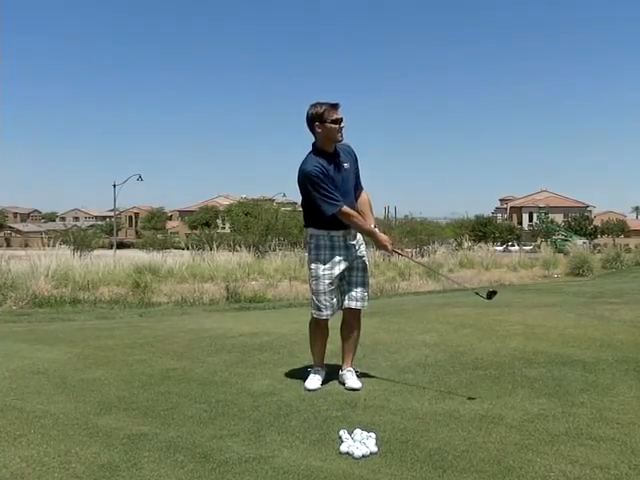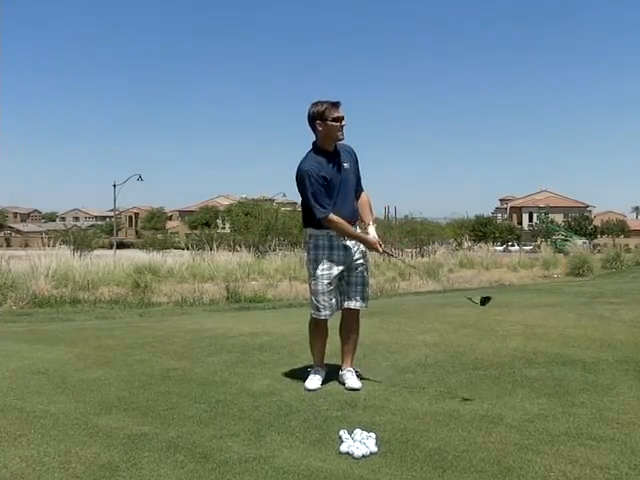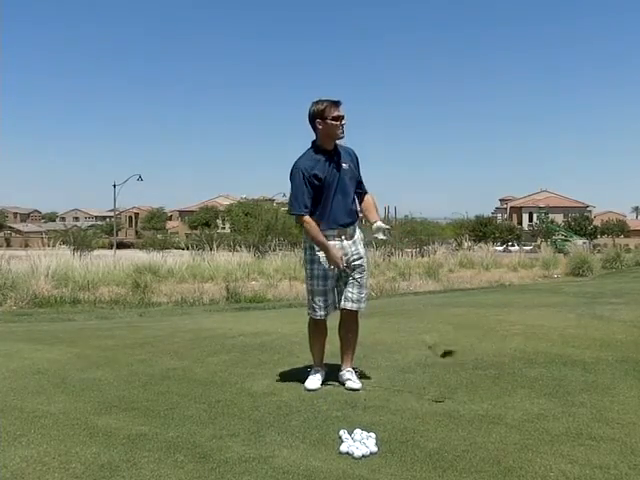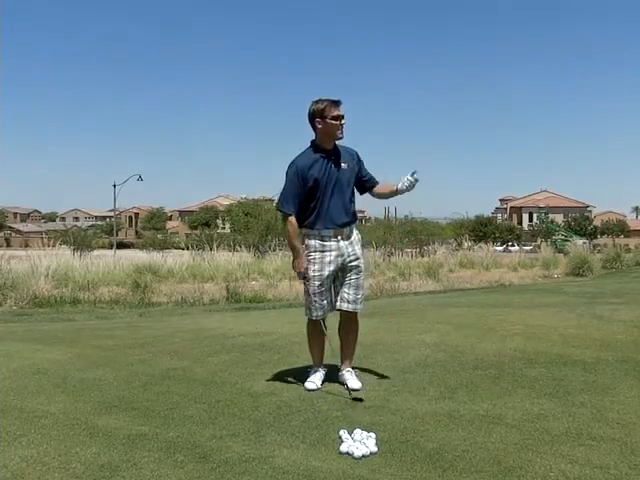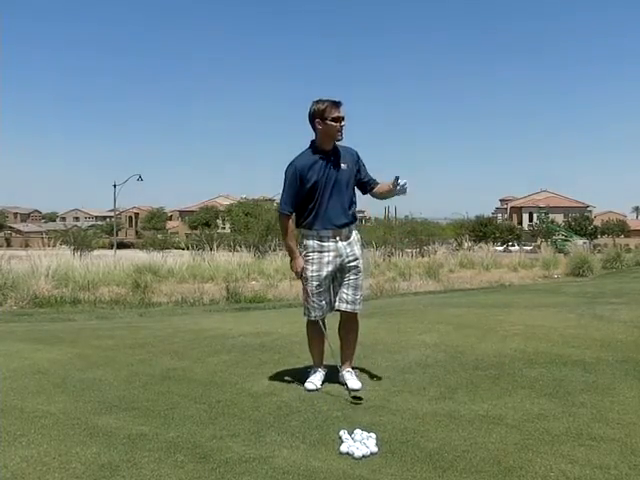
dt=0.2s
person 1, frame 1
left shoulder: (348, 153)
right shoulder: (311, 169)
right elbow: (342, 212)
left wrist: (373, 228)
right wrist: (375, 236)
left hip: (354, 239)
right hip: (325, 243)
left knee: (354, 309)
right knee: (322, 312)
left ankle: (347, 368)
right ankle: (318, 368)
person 1, frame 2
left shoulder: (348, 153)
right shoulder: (308, 168)
right elbow: (326, 217)
left wrist: (370, 227)
right wrist: (363, 238)
left hip: (354, 242)
right hip: (324, 244)
left knee: (352, 309)
right knee: (320, 312)
left ankle: (347, 368)
right ankle: (317, 368)
person 1, frame 3
left shoulder: (349, 155)
right shoulder: (304, 166)
left elbow: (362, 194)
right elbow: (303, 216)
left wrist: (375, 221)
right wrist: (328, 249)
left hip: (351, 240)
right hip: (321, 246)
left knee: (351, 310)
right knee: (318, 313)
left ankle: (347, 368)
right ankle: (317, 368)
person 1, frame 4
left shoulder: (350, 156)
right shoulder: (301, 165)
left elbow: (373, 187)
right elbow: (289, 214)
left wrist: (399, 188)
right wrist: (298, 254)
left hip: (350, 240)
right hip: (318, 244)
left knee: (350, 311)
right knee: (316, 314)
left ankle: (347, 368)
right ankle: (318, 368)
person 1, frame 5
left shoulder: (350, 156)
right shoulder: (300, 165)
left elbow: (373, 189)
right elbow: (286, 214)
left wrist: (394, 188)
right wrist: (294, 255)
left hip: (349, 241)
right hip: (317, 245)
left knee: (350, 311)
right knee: (316, 315)
left ankle: (347, 368)
right ankle: (318, 368)
